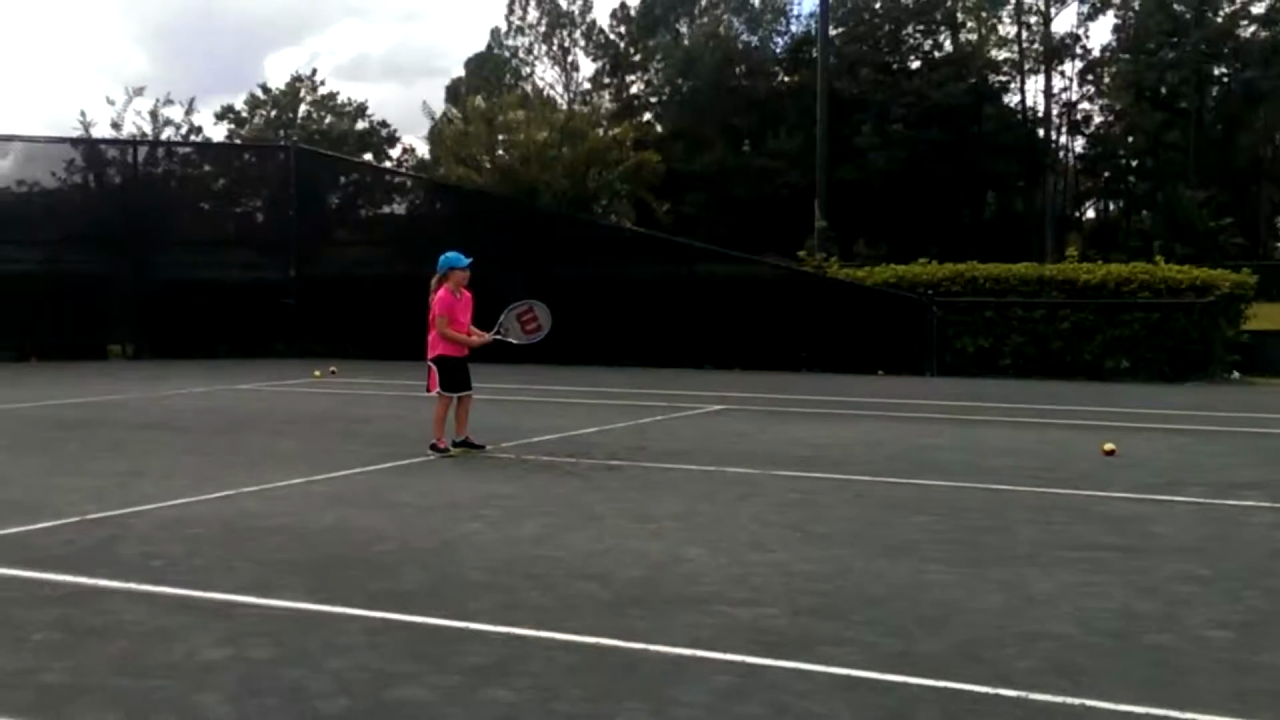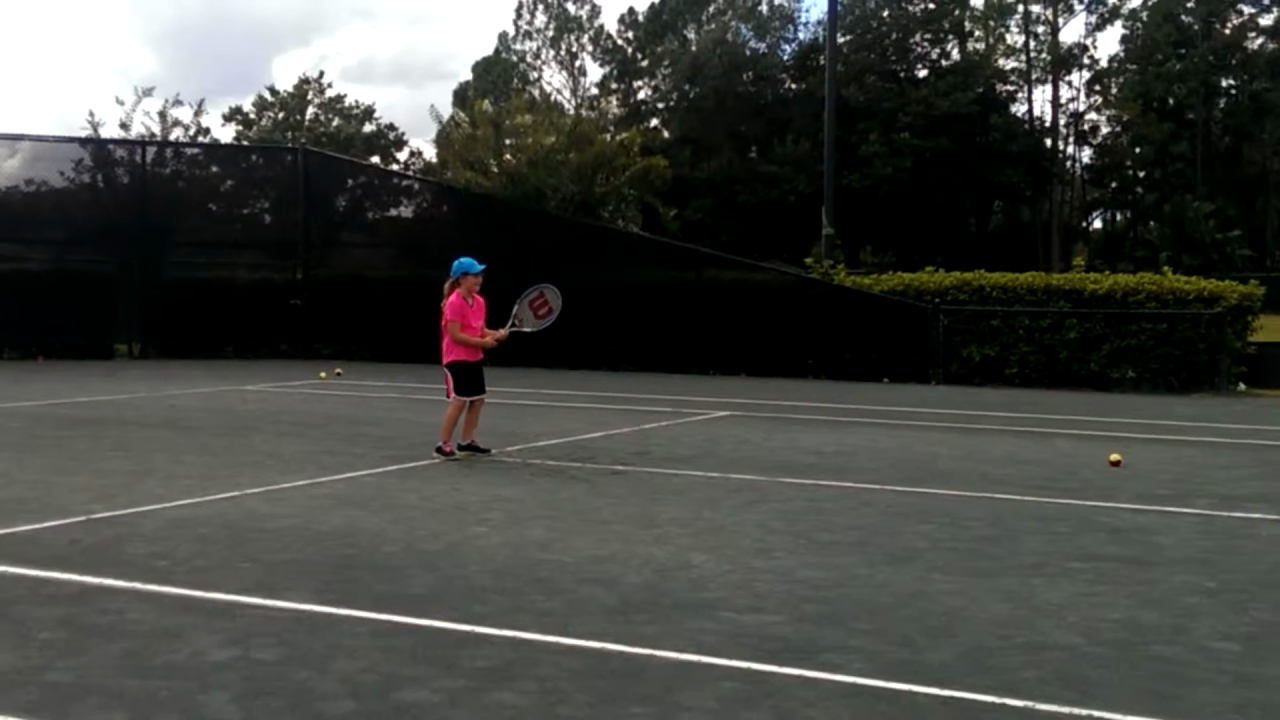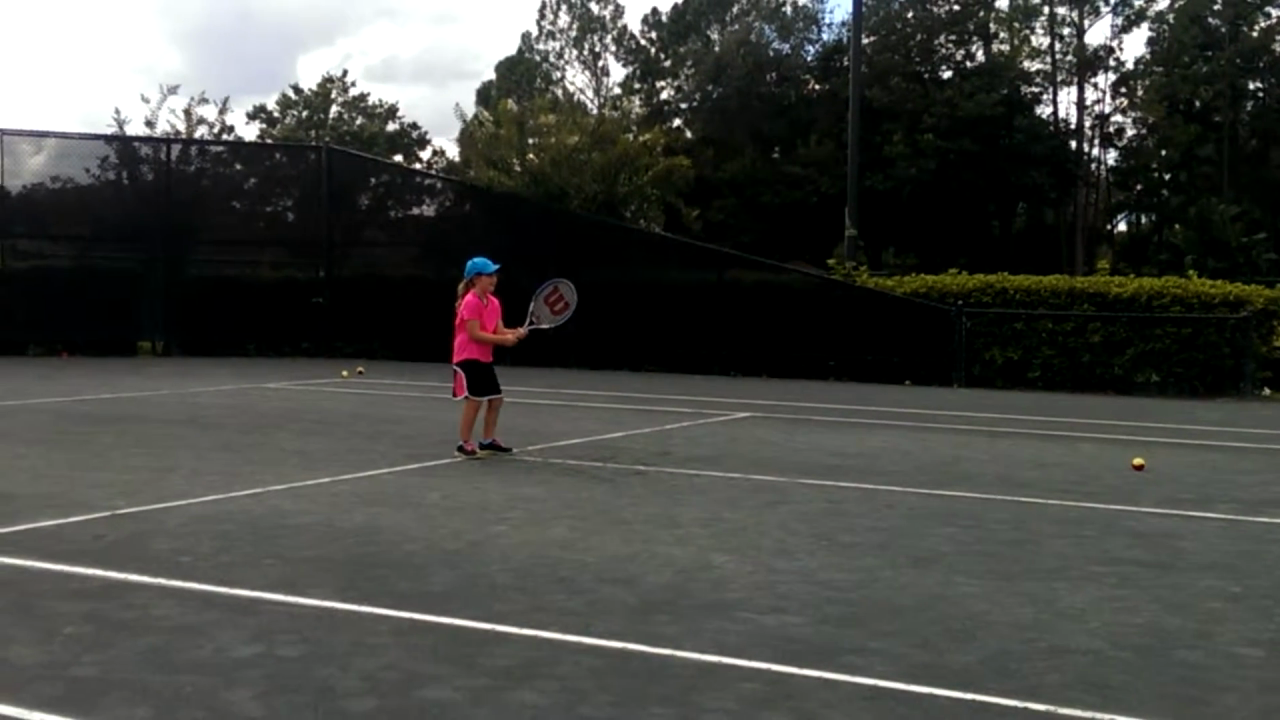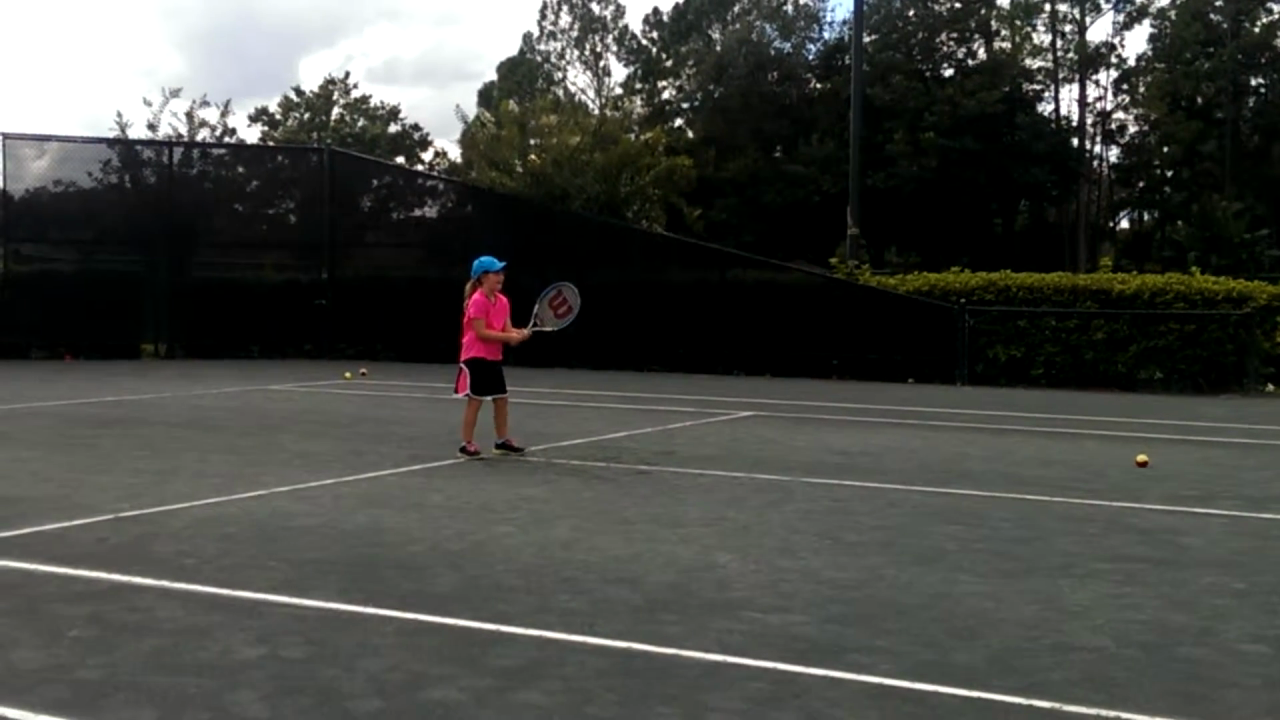
dt=0.5s
person 1, frame 1
left shoulder: (466, 296)
right shoulder: (443, 297)
right elbow: (442, 330)
left wrist: (480, 335)
right wrist: (469, 341)
left hip: (459, 355)
right hip: (443, 355)
left knee: (465, 396)
right knee: (445, 397)
left ankle: (461, 438)
right ankle: (437, 441)
person 1, frame 2
left shoulder: (479, 301)
right shoulder: (454, 303)
right elbow: (455, 335)
left wrist: (494, 334)
right wrist: (482, 342)
left hip: (474, 358)
right hip: (457, 359)
left knee: (477, 400)
right knee: (459, 401)
left ankle: (466, 442)
right ankle: (443, 444)
person 1, frame 3
left shoulder: (494, 303)
right shoulder: (470, 302)
left elbow: (499, 330)
right elbow: (474, 334)
left wrist: (515, 333)
right wrist: (503, 340)
left hip: (484, 359)
right hip: (468, 359)
left knee: (496, 399)
right knee: (474, 400)
left ankle: (488, 441)
right ankle: (464, 443)
person 1, frame 4
left shoulder: (502, 301)
right shoulder: (478, 301)
left elbow: (506, 329)
right elbow: (480, 332)
left wrist: (519, 333)
right wrist: (508, 338)
left hip: (494, 358)
right hip: (476, 357)
left knee: (501, 399)
right knee: (475, 400)
left ankle: (502, 441)
right ankle: (466, 444)
